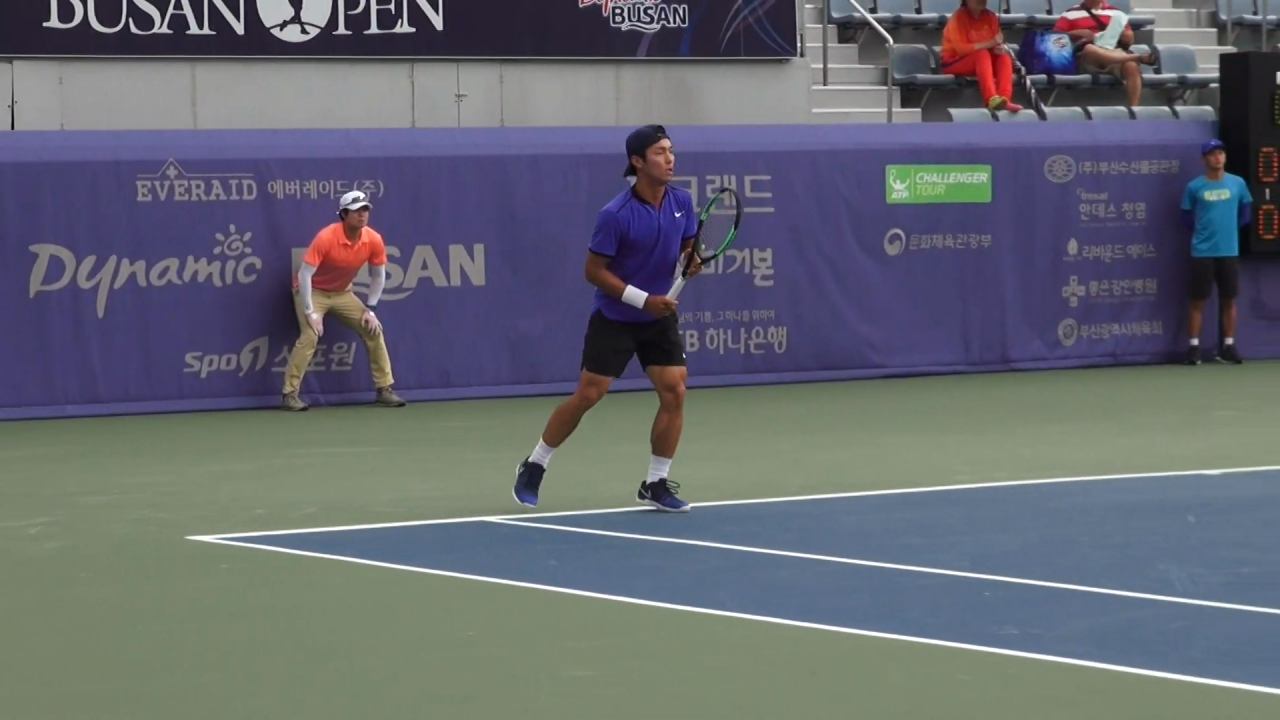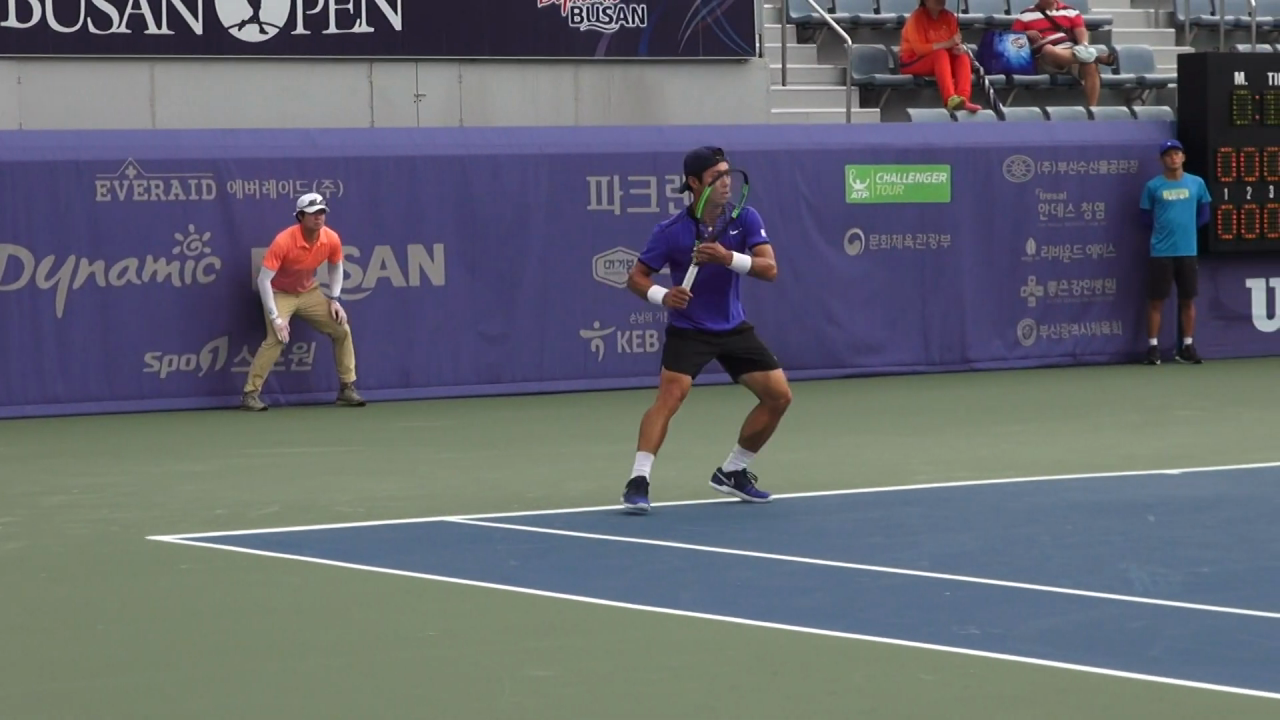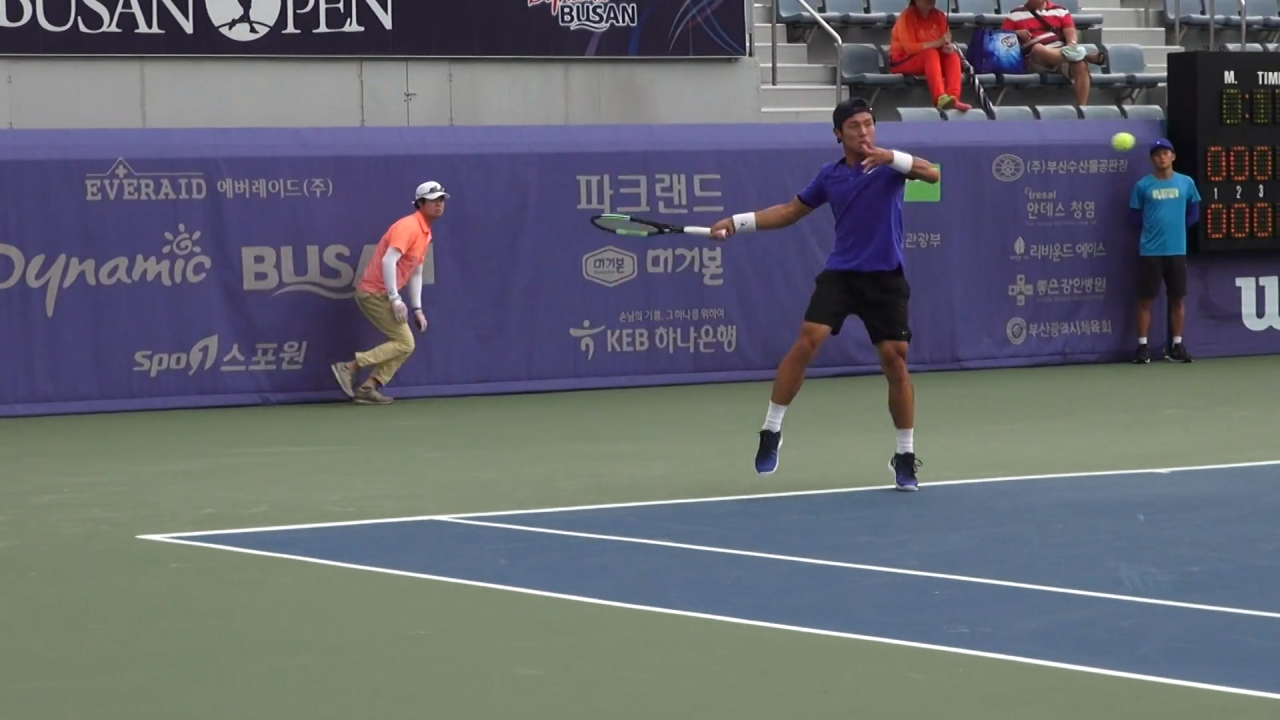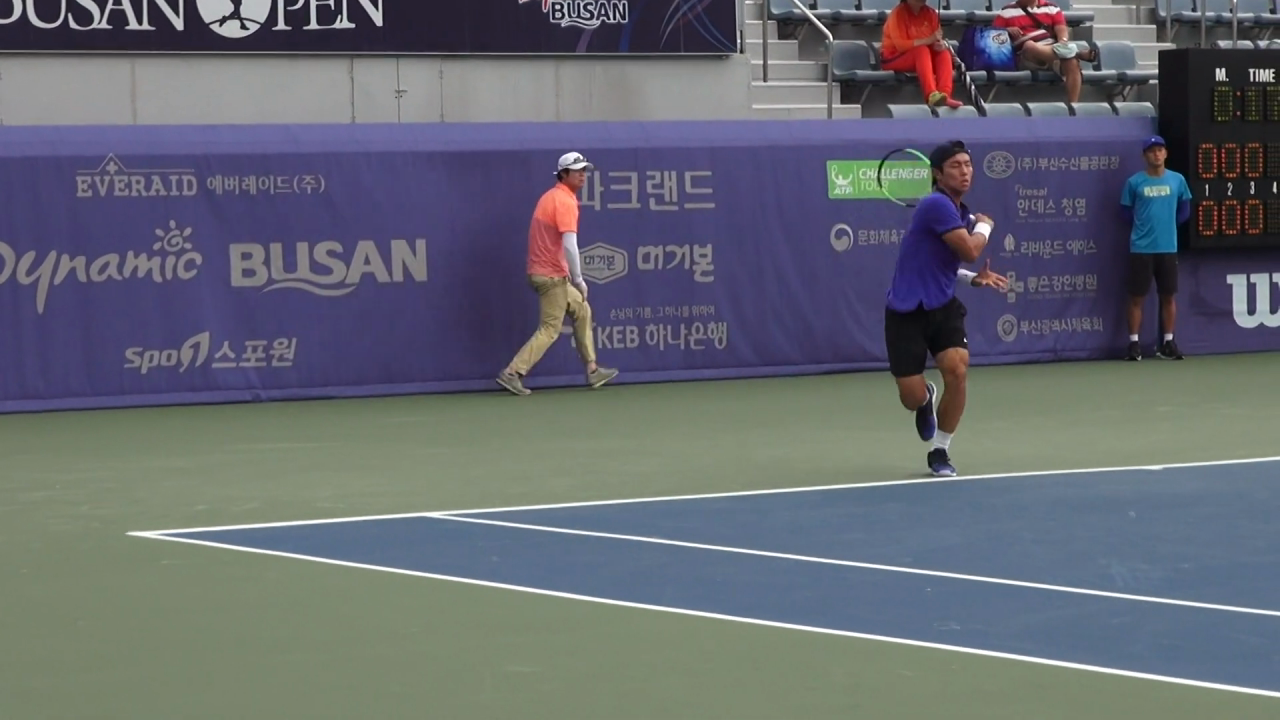
dt=0.5s
person 1, frame 1
left shoulder: (682, 202)
right shoulder: (613, 214)
left elbow: (687, 247)
right elbow: (592, 271)
left wrist: (692, 263)
right wrist: (641, 299)
left hip: (657, 314)
right hip: (612, 314)
left knee: (675, 393)
right knee: (587, 397)
left ankle: (656, 483)
right ankle: (533, 466)
person 1, frame 2
left shoulder: (746, 218)
right shoulder: (669, 231)
left elbow: (769, 268)
right elbow: (637, 278)
left wrist: (729, 258)
right wrist: (662, 296)
left hip: (733, 327)
right hip: (688, 330)
left knee: (779, 396)
right knee: (669, 396)
left ankle: (732, 472)
right ankle: (638, 481)
person 1, frame 3
left shoulder: (889, 165)
right shoulder: (828, 175)
left elbow: (931, 173)
right elbow: (787, 213)
left wrist: (892, 157)
right wrist: (738, 222)
left hip: (885, 280)
right hip: (839, 276)
left knee: (895, 363)
right knee: (804, 348)
left ankle: (905, 455)
right ankle: (770, 434)
person 1, frame 4
left shoulder: (962, 215)
right shoulder: (936, 205)
right elbow: (970, 251)
left wrist: (977, 277)
right wrist: (985, 226)
left hip: (943, 308)
right hip: (907, 311)
left knee: (957, 371)
right knee: (911, 398)
left ankle: (939, 452)
right ankle: (925, 397)
person 2, frame 1
left shoulder: (1238, 183)
right shoulder: (1194, 186)
left elbow: (1245, 213)
right elbow: (1188, 216)
left wrist: (1228, 228)
right wrist: (1205, 230)
left hip: (1229, 251)
right hip: (1202, 252)
left knee: (1229, 300)
right knee: (1198, 301)
left ankle: (1228, 346)
right ankle: (1194, 346)
person 2, frame 2
left shoulder: (1197, 183)
right shoulder: (1153, 186)
left elbow: (1204, 213)
right elbow: (1146, 216)
left wrist: (1187, 228)
right wrist: (1164, 229)
left hip: (1188, 251)
right hip: (1161, 252)
left knee: (1188, 300)
right knee: (1156, 301)
left ankle: (1187, 346)
right ankle: (1153, 347)
person 2, frame 3
left shoulder: (1186, 183)
right shoulder: (1142, 185)
left elbow: (1194, 213)
right elbow: (1136, 215)
left wrist: (1176, 227)
right wrist: (1153, 229)
left hip: (1177, 250)
right hip: (1150, 251)
left knee: (1177, 299)
right knee: (1146, 300)
left ankle: (1177, 345)
right ankle: (1143, 345)
person 2, frame 4
left shoulder: (1178, 180)
right shoulder: (1134, 182)
left elbow: (1184, 211)
right elbow: (1127, 211)
left wrist: (1167, 224)
right wrist: (1144, 226)
left hip: (1168, 248)
right hip: (1141, 248)
left knee: (1168, 296)
right knee: (1137, 297)
left ankle: (1168, 342)
right ankle: (1134, 343)
person 3, frame 1
left shoulder: (374, 240)
right shoulder: (326, 238)
left elbow: (379, 276)
right elbow: (304, 275)
left wrist: (370, 309)
right wrist: (310, 313)
left hip: (343, 292)
right hip: (312, 291)
left knee: (373, 330)
right knee: (310, 336)
left ankle: (384, 389)
right ankle: (289, 393)
person 3, frame 2
left shoulder: (332, 239)
right shoulder: (283, 241)
left elbow: (336, 269)
right elbow: (263, 280)
left wrist: (334, 300)
right wrist: (275, 318)
left hip: (309, 292)
right hip: (279, 293)
left knee: (341, 329)
right knee: (276, 339)
left ankle: (346, 388)
right ankle: (250, 393)
person 3, frame 3
left shoulder: (426, 234)
right shoulder: (408, 226)
left elbow: (416, 273)
right elbow: (388, 261)
left wrist: (417, 309)
right wrist: (395, 298)
left hip: (380, 294)
right hip: (375, 292)
left knee: (404, 343)
right knee: (404, 343)
left ankle: (367, 388)
right ankle: (349, 368)
person 3, frame 4
left shoulder: (552, 196)
right shoulder: (565, 201)
right elbow: (569, 245)
right wrist: (578, 280)
left hip: (540, 272)
right hip: (551, 275)
left knee: (583, 311)
right knee: (549, 330)
left ankle: (592, 371)
right ankle: (511, 374)
